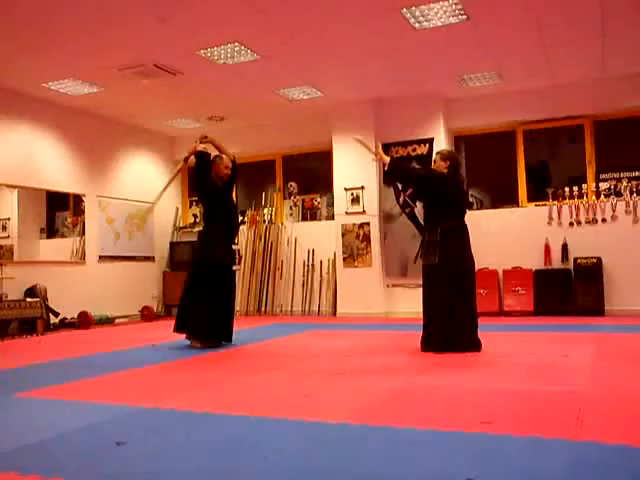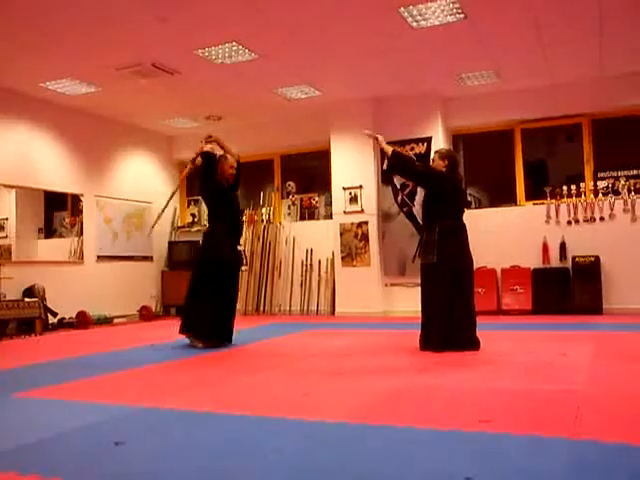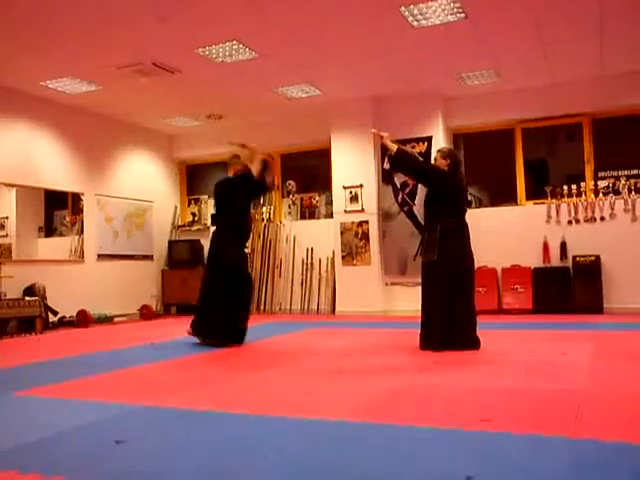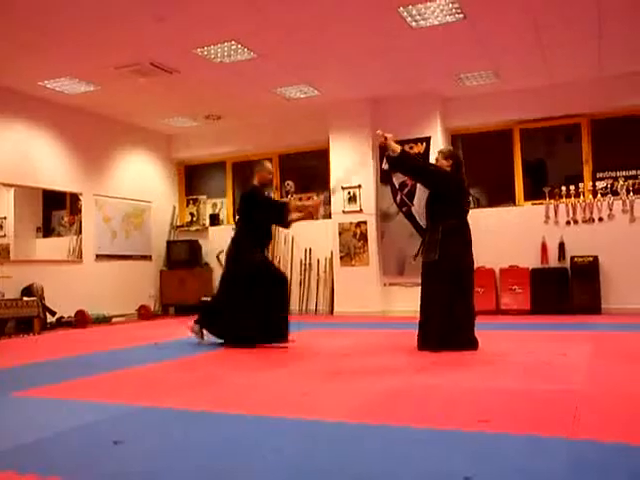
dt=0.2s
person 1, frame 1
left shoulder: (443, 181)
right shoulder: (453, 185)
left elbow: (414, 176)
right elbow: (421, 181)
left wrist: (383, 157)
left hip: (444, 245)
right hip: (453, 243)
left knee: (441, 293)
right knee: (456, 292)
left ankle: (442, 341)
right ankle: (462, 340)
person 1, frame 2
left shoulder: (442, 180)
right shoulder: (450, 183)
left elbow: (414, 170)
right elbow: (418, 173)
left wrist: (384, 146)
left hip: (442, 244)
right hip: (451, 242)
left knee: (439, 292)
right knee: (455, 291)
left ankle: (440, 339)
right ankle: (460, 339)
person 1, frame 3
left shoulder: (444, 179)
right shoulder: (451, 182)
left elbow: (419, 168)
right elbow: (421, 171)
left wrist: (388, 143)
left hip: (444, 242)
right hip: (453, 241)
left knee: (441, 291)
right knee: (455, 290)
left ankle: (442, 339)
right ankle: (461, 338)
person 1, frame 4
left shoulder: (449, 180)
right shoulder: (449, 183)
left elbow: (421, 168)
right elbow: (421, 171)
left wrist: (391, 145)
right wrist: (398, 153)
left hip: (447, 243)
right hip: (452, 242)
left knee: (442, 290)
right knee: (448, 290)
right ankle: (458, 338)
person 2, frame 1
left shoulder: (224, 187)
right shoulder: (206, 187)
left elbow: (231, 158)
right elbow: (202, 160)
left wrist: (214, 142)
right wrist: (201, 148)
left hip: (223, 247)
right hip: (211, 246)
left knee: (222, 291)
right knee: (206, 290)
left ankle: (211, 334)
right ankle: (198, 334)
person 2, frame 2
left shoulder: (228, 187)
right shoulder: (211, 185)
left elbow: (234, 161)
right elbow: (208, 161)
left wrist: (216, 142)
right wrist: (207, 148)
left hip: (228, 246)
right hip: (216, 245)
left knee: (224, 291)
right knee: (212, 290)
left ankle: (210, 334)
right ankle: (204, 335)
person 2, frame 3
left shoulder: (240, 189)
right shoulder: (223, 186)
left elbow: (264, 184)
right elbow: (249, 177)
left wrist: (268, 165)
right wrist: (256, 158)
left hip: (233, 247)
right hip: (224, 247)
left knee: (227, 289)
right knee: (228, 289)
left ankle: (215, 331)
person 2, frame 4
left shoulder: (261, 198)
right shoulder: (251, 195)
left elbow: (283, 218)
right elbow: (280, 209)
left wrist: (304, 213)
right wrist: (306, 205)
left hip: (250, 253)
right hip: (244, 253)
left knee: (252, 291)
